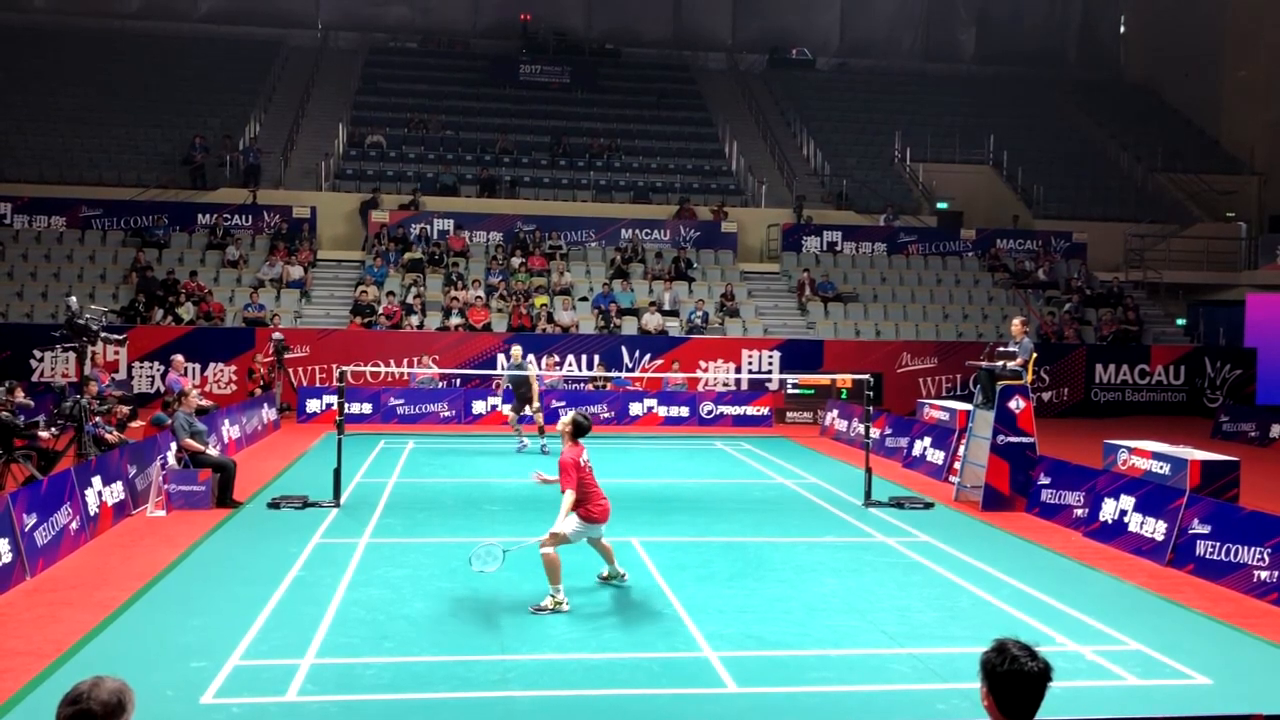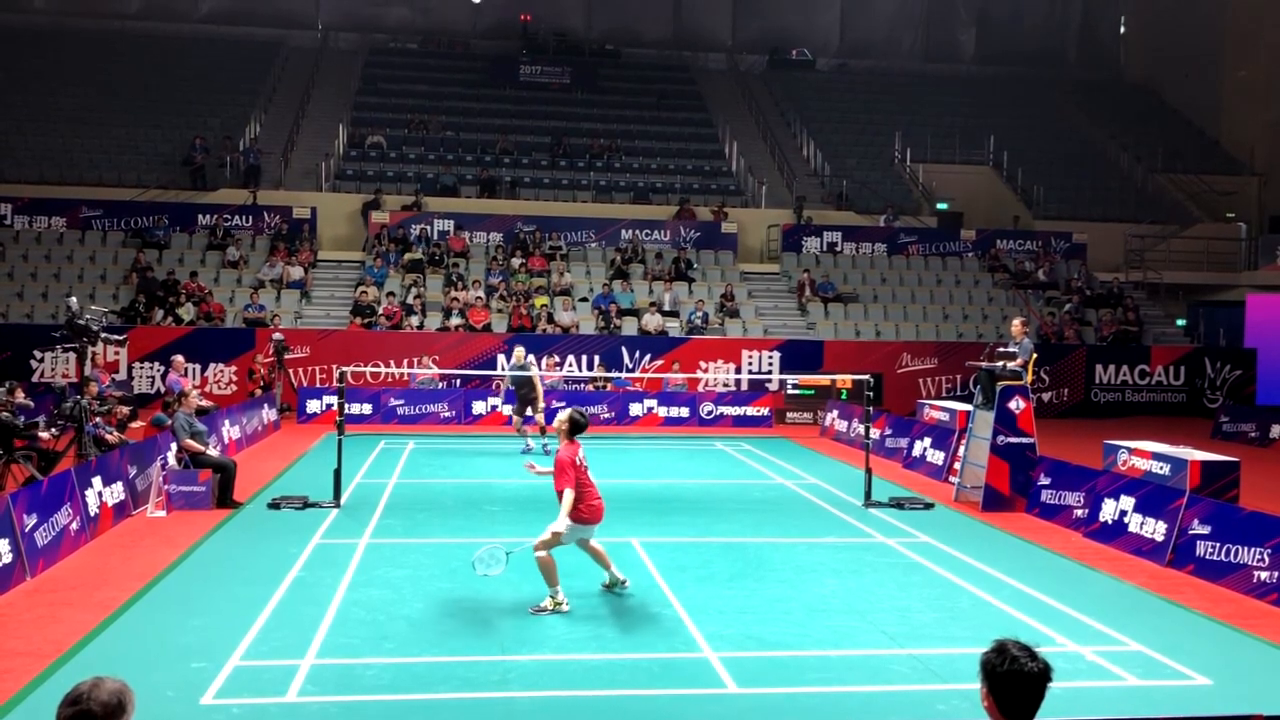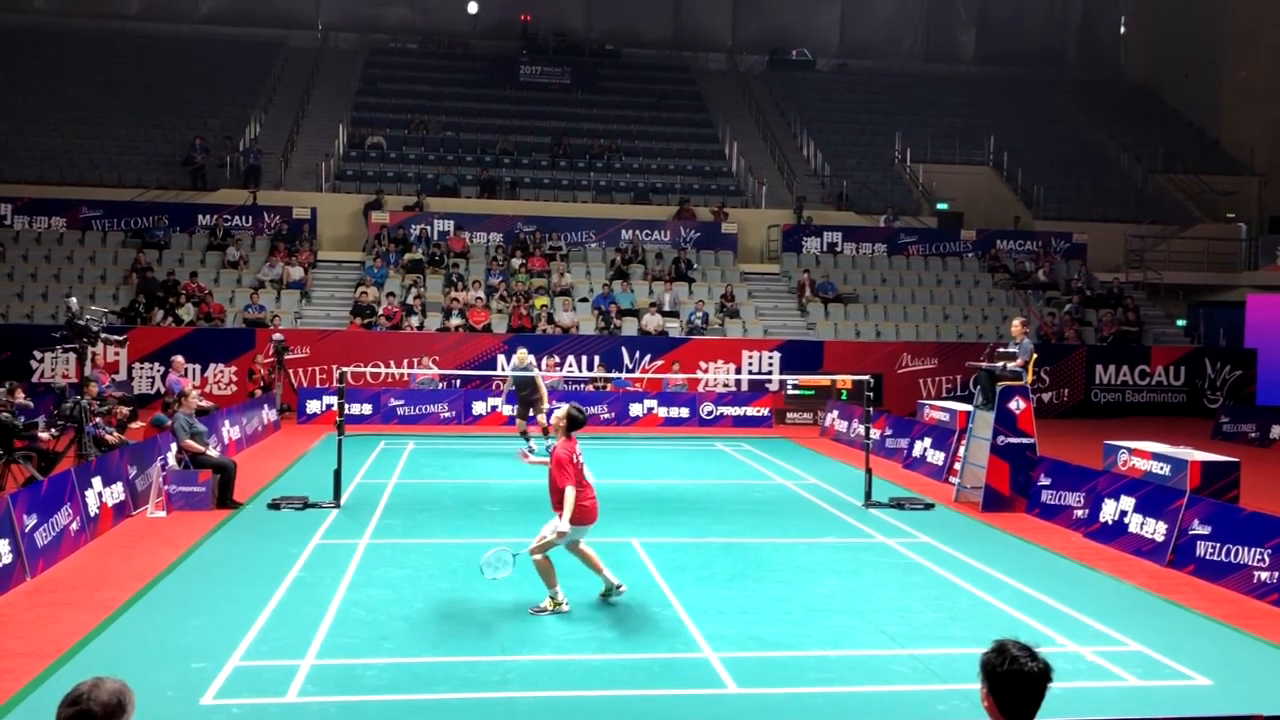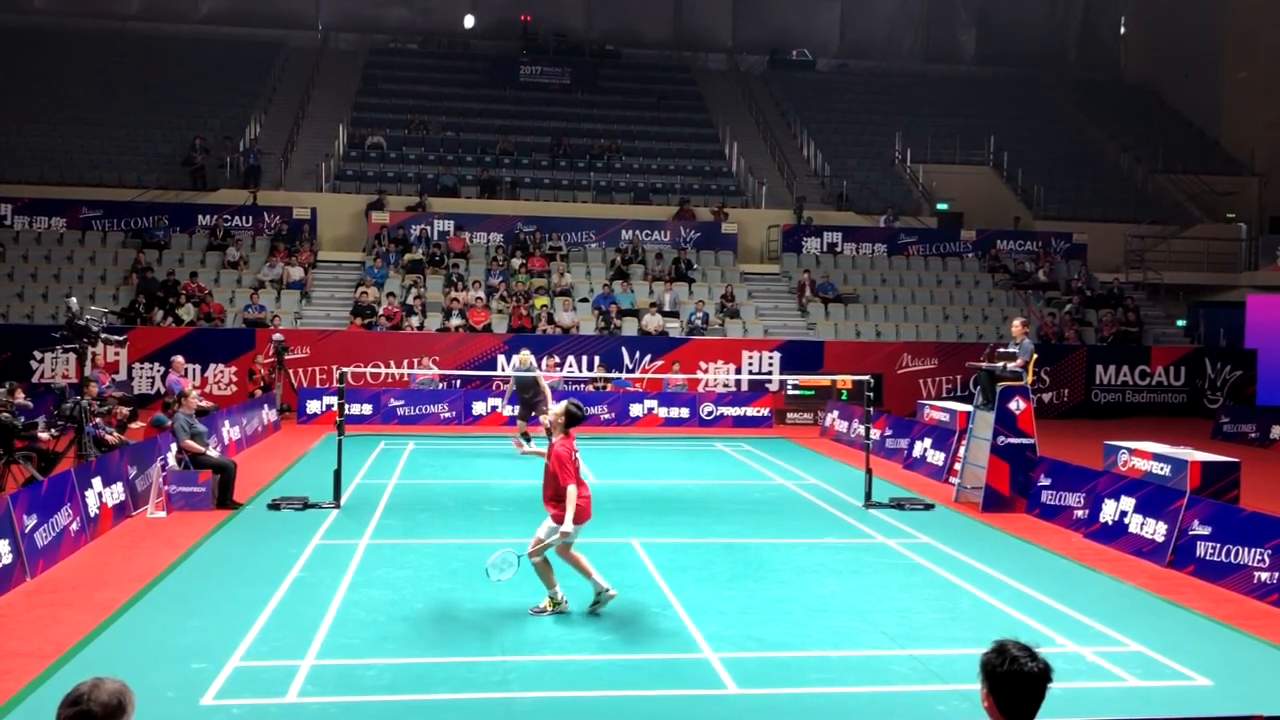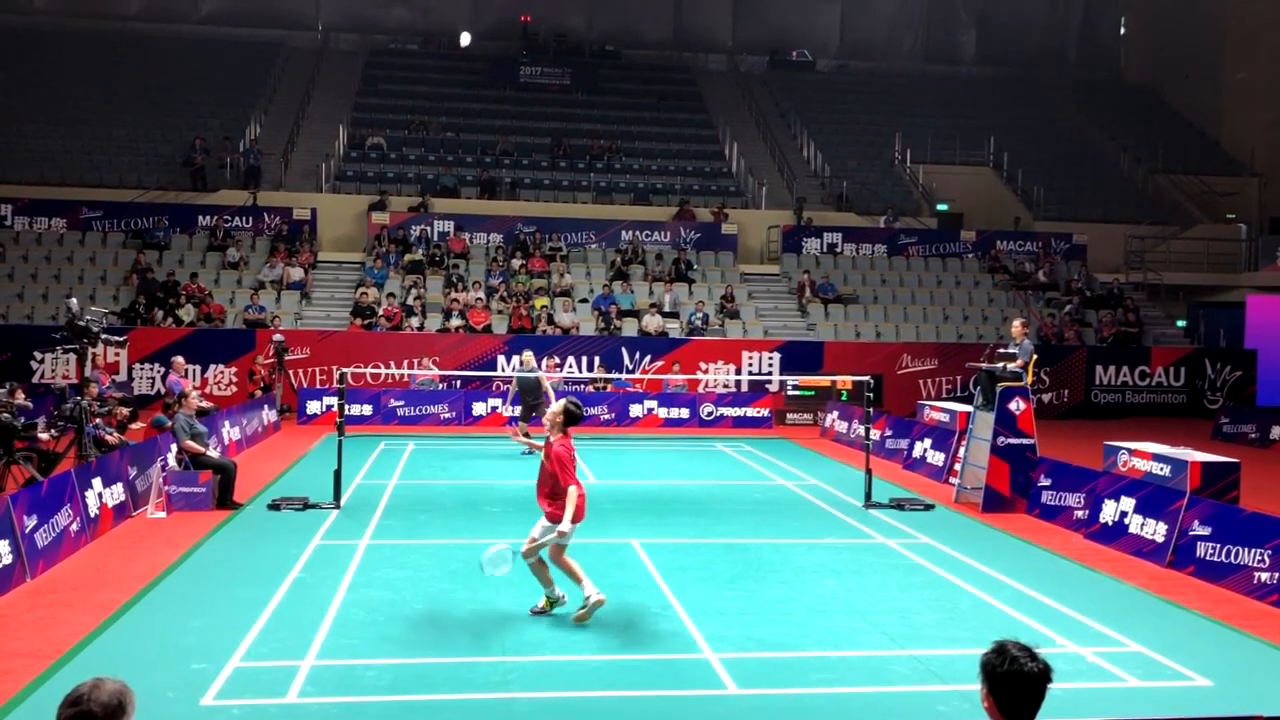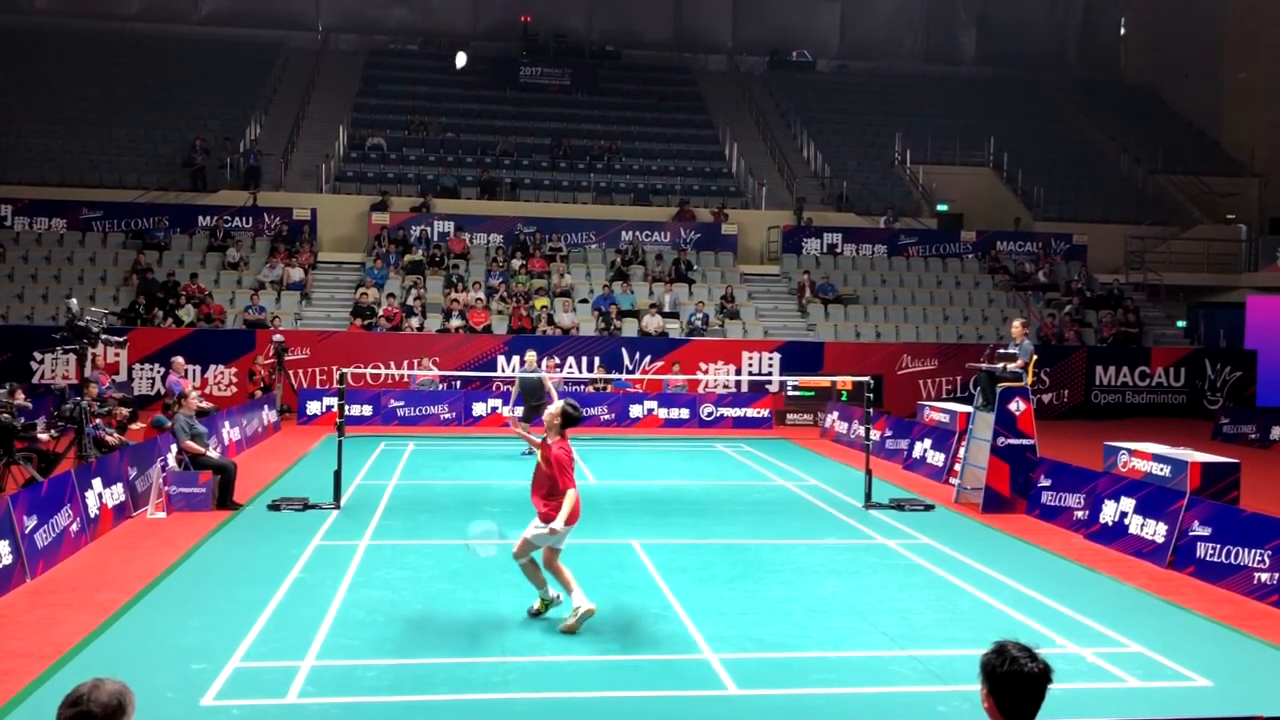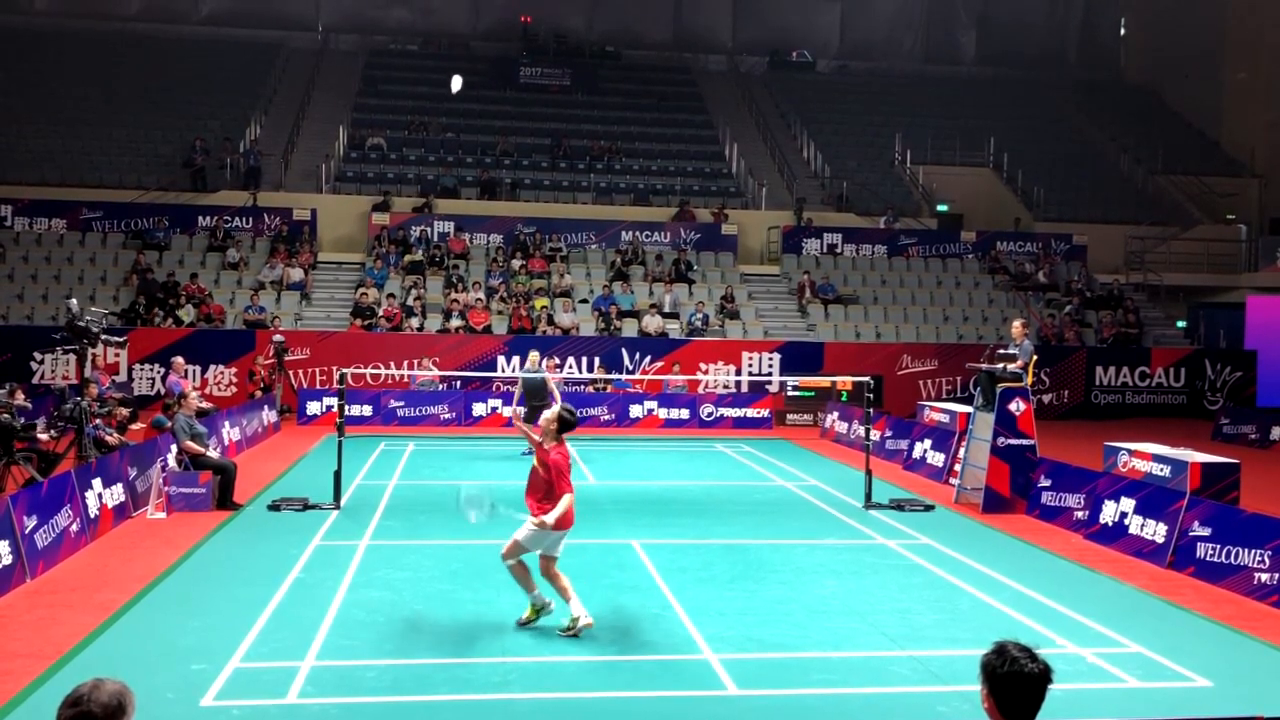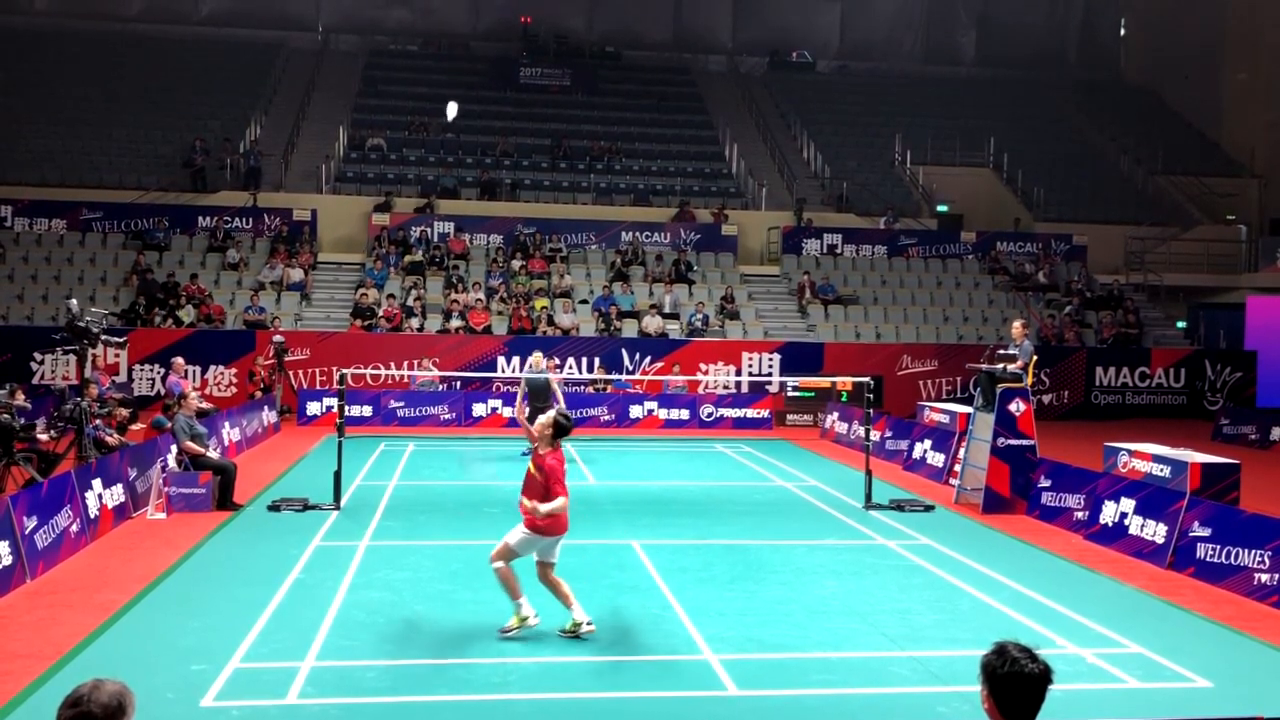
dt=0.2s
person 1, frame 1
left shoulder: (567, 457)
right shoulder: (578, 448)
left elbow: (570, 493)
left wrist: (558, 523)
right wrist: (552, 479)
left hip: (589, 513)
right hip: (600, 507)
left knee: (547, 544)
right knee: (595, 538)
left ankle: (558, 599)
right ankle: (615, 572)
person 1, frame 2
left shoulder: (563, 455)
right shoulder: (574, 446)
left elbow: (569, 491)
left wrist: (561, 521)
right wrist: (543, 471)
left hip: (582, 513)
right hip: (593, 507)
left knee: (540, 547)
right knee: (584, 542)
left ankle: (557, 600)
right ankle: (616, 578)
person 1, frame 3
left shoulder: (561, 452)
right shoulder: (570, 442)
left elbow: (569, 488)
left wrist: (565, 521)
right wrist: (536, 461)
left hip: (576, 512)
right hip: (587, 507)
left knee: (537, 550)
right knee: (573, 545)
left ankle: (557, 600)
right ankle: (611, 582)
person 1, frame 4
left shoulder: (560, 449)
right shoulder: (565, 438)
left elbow: (571, 487)
left wrist: (567, 521)
right wrist: (530, 450)
left hip: (567, 511)
right hip: (580, 506)
left knee: (535, 551)
right knee: (564, 550)
left ankle: (556, 600)
right ankle: (601, 587)
person 1, frame 5
left shoulder: (560, 450)
right shoulder: (556, 437)
left elbow: (571, 488)
left wrist: (566, 521)
right wrist: (525, 441)
left hip: (559, 511)
right hip: (562, 510)
left knee: (529, 552)
right knee: (557, 556)
left ankle: (553, 596)
right ankle: (590, 593)
person 1, frame 6
left shoulder: (558, 453)
right shoulder: (552, 439)
left elbow: (571, 490)
right elbow: (542, 447)
left wrist: (560, 520)
right wrist: (523, 434)
left hip: (553, 514)
right hip: (555, 513)
left knee: (520, 553)
right knee: (551, 562)
left ankle: (547, 597)
right ankle: (581, 603)
person 1, frame 7
left shoulder: (556, 458)
right shoulder: (551, 441)
left elbow: (568, 496)
right elbow: (539, 445)
left wrist: (552, 516)
right wrist: (522, 428)
left hip: (548, 519)
right hip: (550, 517)
left knee: (509, 555)
right knee: (549, 569)
left ankle: (539, 603)
right ankle: (580, 615)
person 1, frame 8
left shoulder: (551, 463)
right shoulder: (545, 446)
left elbow: (563, 502)
right elbow: (536, 441)
left wrist: (544, 510)
right wrist: (524, 423)
left hip: (540, 524)
right hip: (553, 524)
left knee: (498, 559)
right knee: (546, 575)
left ankle: (524, 613)
right ankle: (581, 619)
